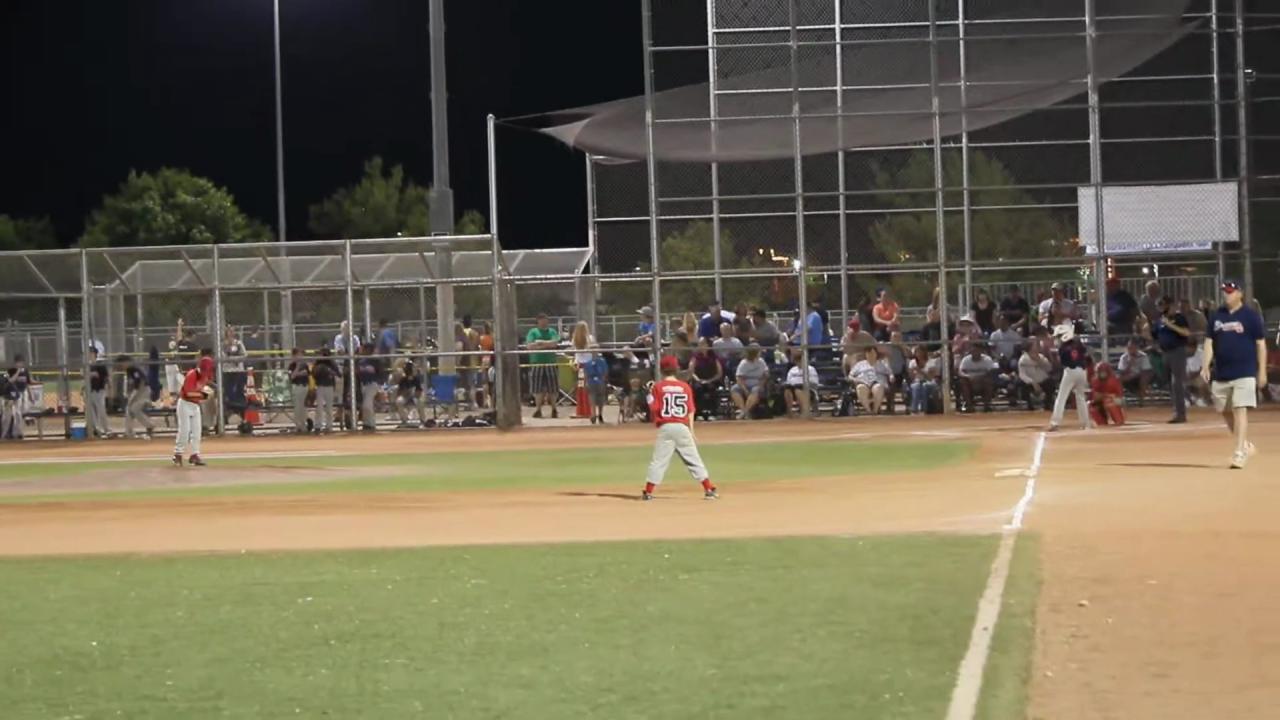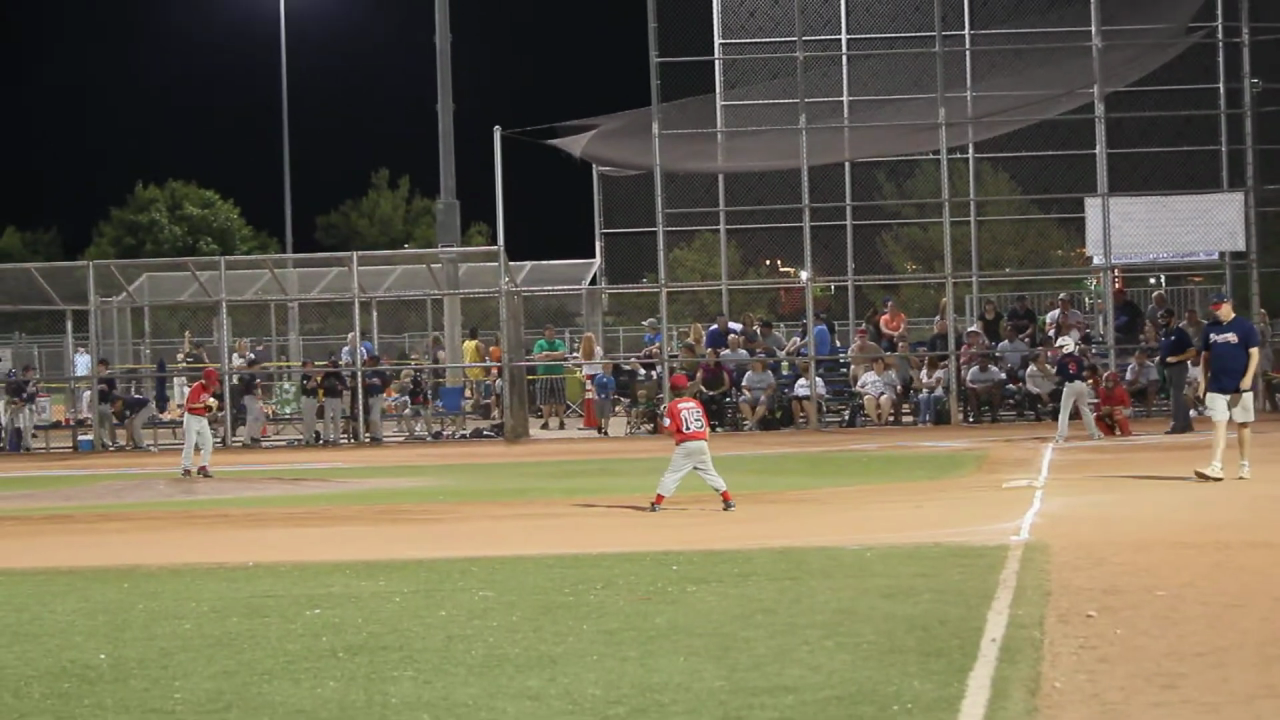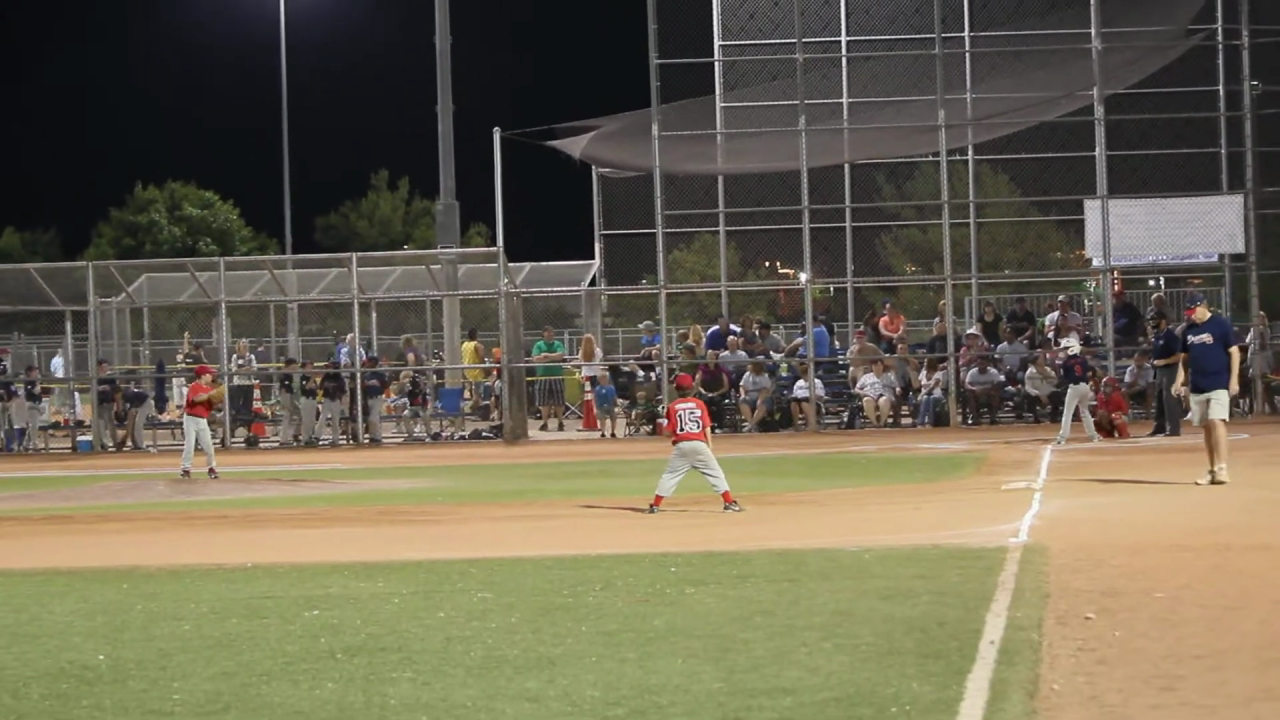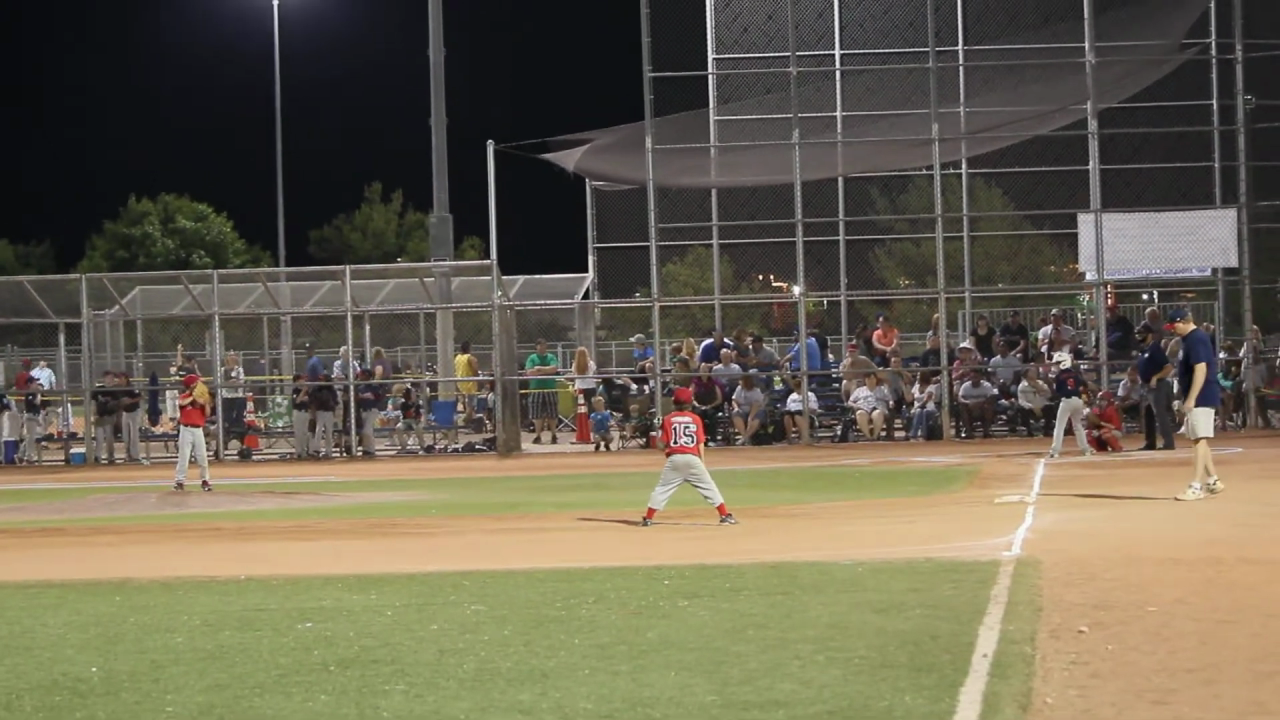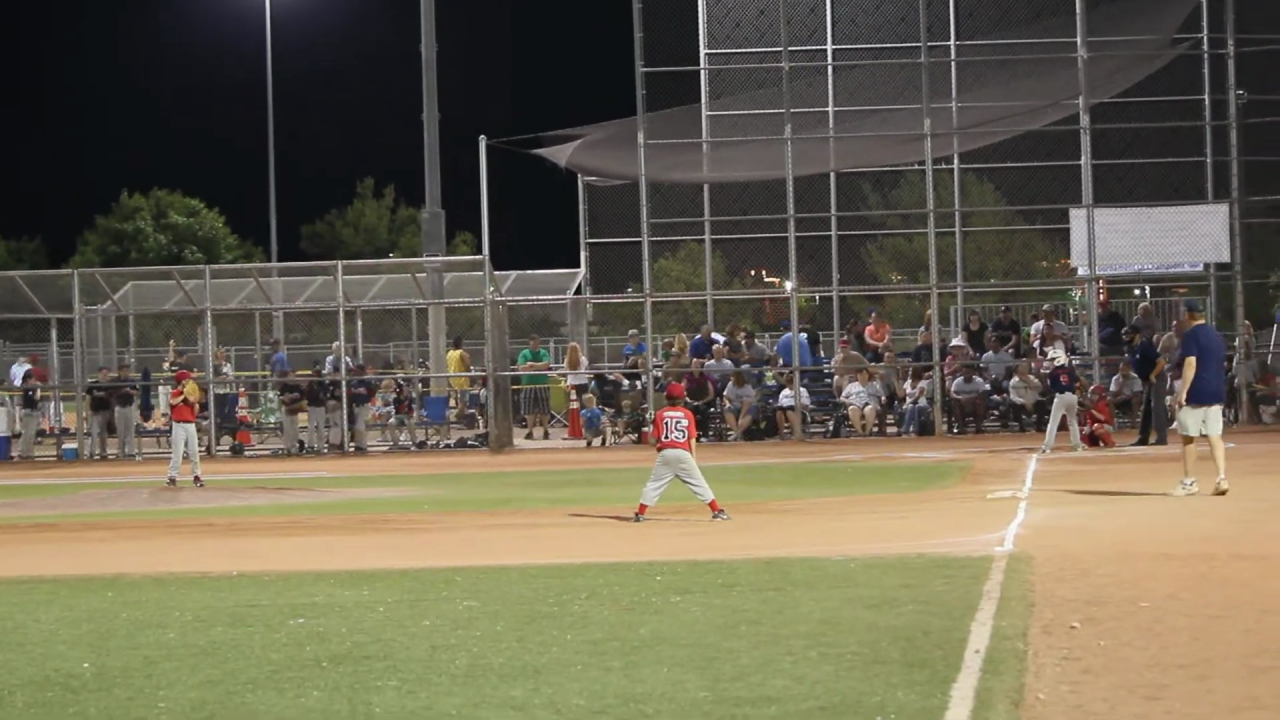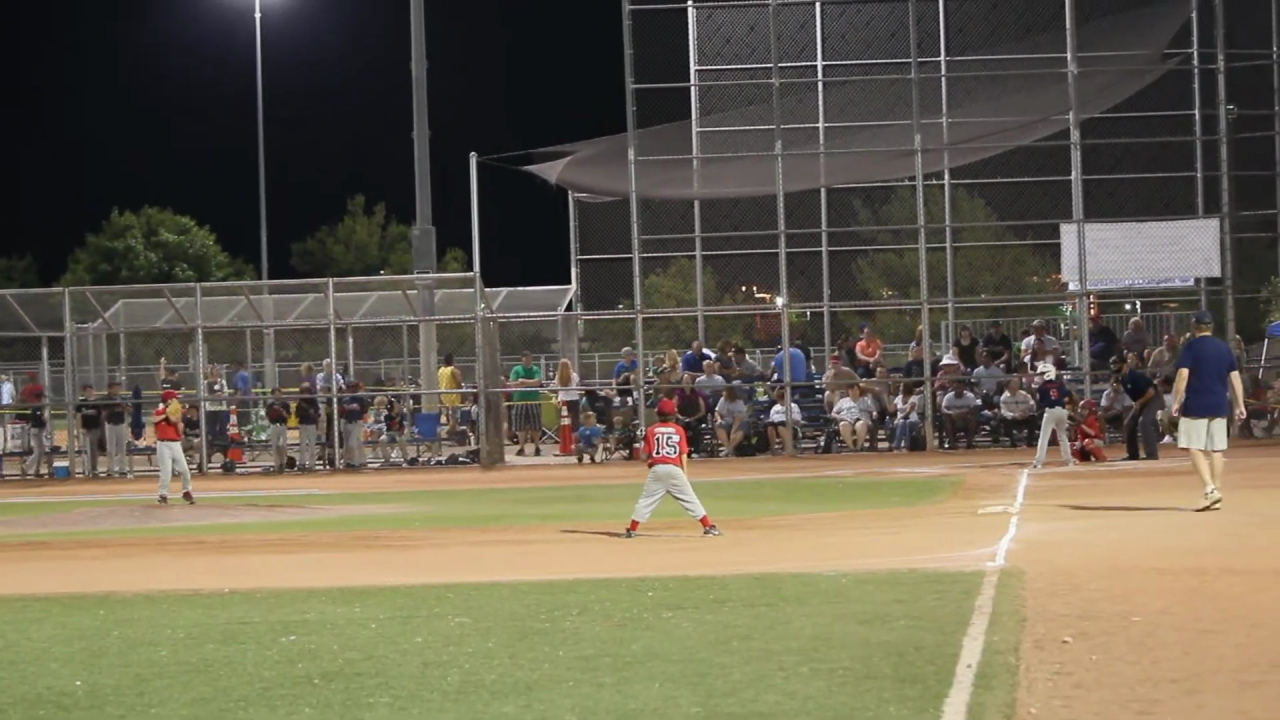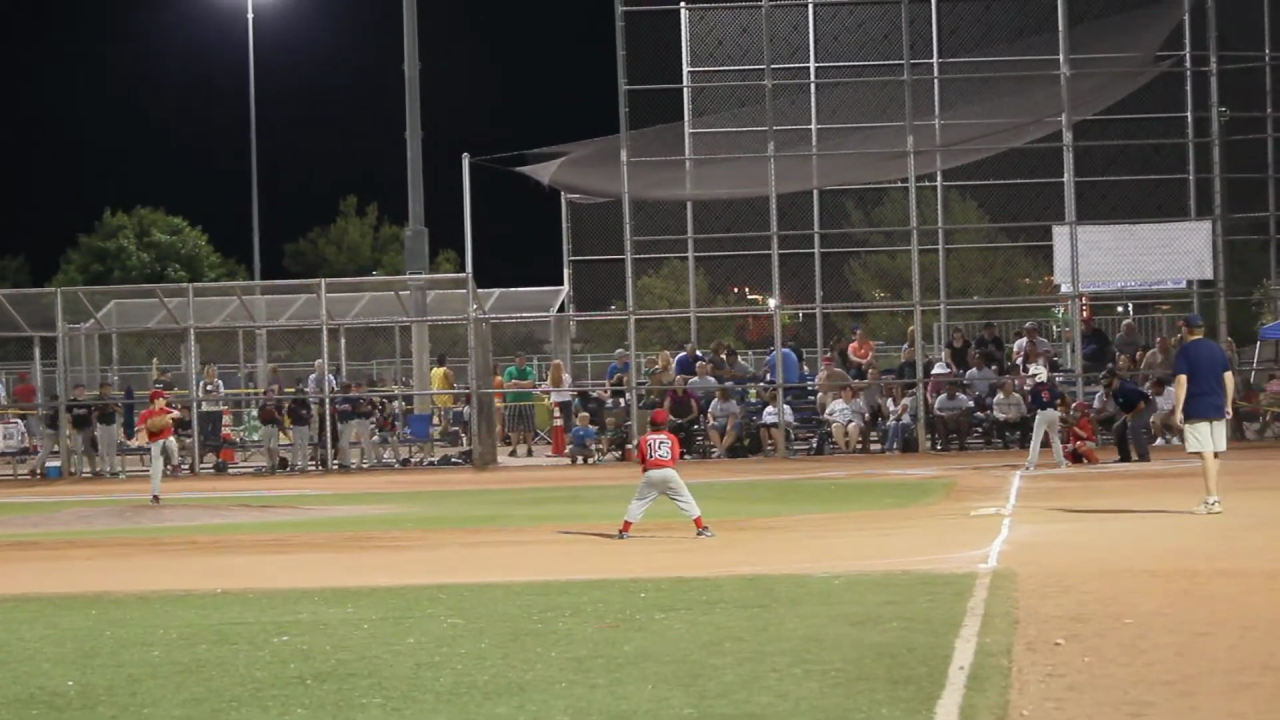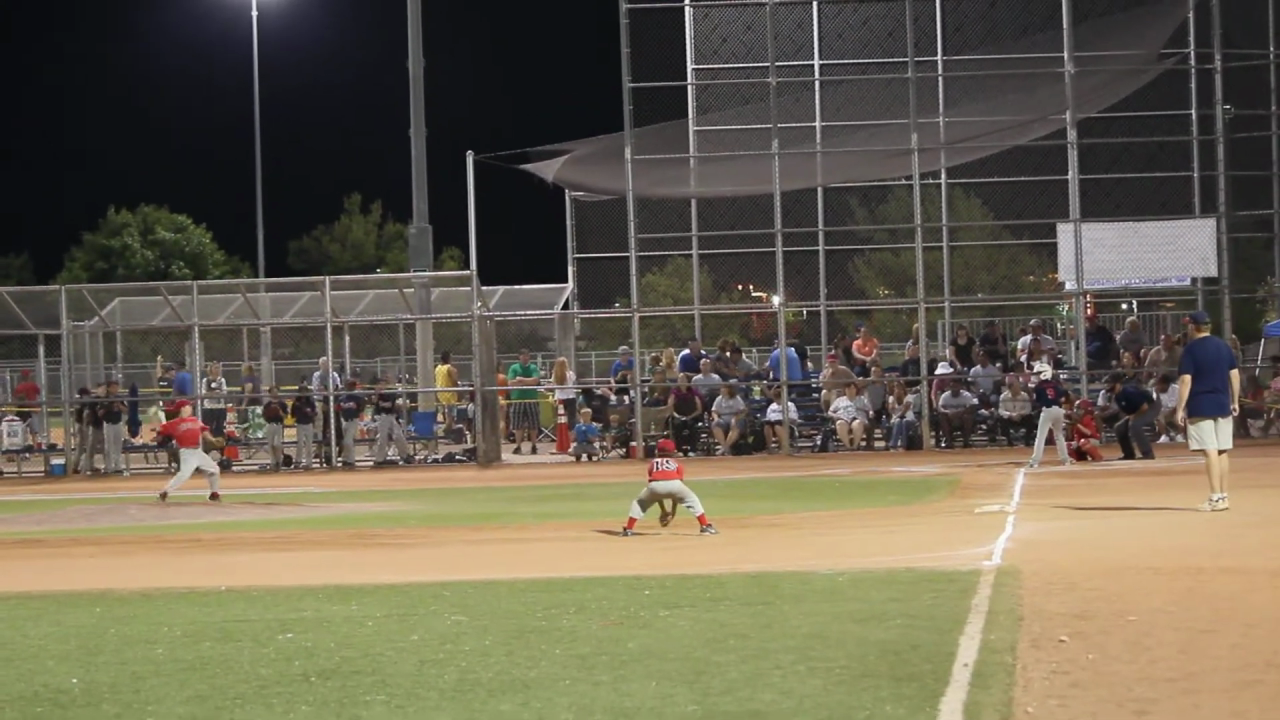
dt=0.5s
person 1, frame 1
left shoulder: (1251, 315)
right shoulder: (1215, 316)
left elbow: (1260, 344)
right elbow: (1209, 343)
left wrist: (1262, 371)
right wrist: (1206, 366)
left hip: (1244, 373)
right hip: (1220, 374)
left knee: (1240, 411)
right knee: (1227, 413)
left ankle: (1239, 454)
right ankle: (1245, 444)
person 1, frame 2
left shoulder: (1245, 326)
right shoulder: (1210, 328)
left elbow: (1254, 354)
right elbow: (1206, 356)
left wrist: (1248, 377)
right wrist: (1203, 381)
left hip: (1239, 386)
right hip: (1216, 387)
left knee: (1243, 425)
right knee: (1219, 425)
left ankle: (1244, 465)
right ankle: (1216, 467)
person 1, frame 3
left shoulder: (1221, 324)
right shoulder: (1189, 330)
left elbow: (1235, 353)
right elbow: (1185, 358)
left wrist: (1234, 380)
right wrist: (1180, 380)
left hip: (1219, 385)
right hip: (1197, 387)
left knee: (1217, 422)
right knee: (1207, 428)
left ankle: (1222, 468)
right ankle: (1215, 471)
person 1, frame 4
left shoulder: (1197, 339)
right shoulder: (1189, 339)
left elbow: (1201, 370)
left wrist: (1190, 399)
right wrist: (1189, 398)
left hip: (1201, 398)
right hip: (1197, 398)
left knee: (1199, 440)
right knee: (1199, 440)
left ankle: (1196, 487)
right ankle: (1212, 481)
person 1, frame 5
left shoulder: (1191, 334)
right shoulder: (1216, 335)
left elbow: (1190, 364)
right elbow: (1220, 364)
left wrist: (1182, 392)
left hip: (1196, 393)
right hip: (1217, 392)
left knee: (1189, 437)
right knee: (1215, 436)
left ankle: (1189, 482)
right ankle: (1221, 479)
person 1, frame 6
left shoulder: (1191, 346)
right shoulder: (1224, 347)
left elbow: (1183, 375)
right elbow: (1235, 377)
left wrist: (1176, 401)
right wrist: (1240, 404)
left hip: (1196, 405)
right hip: (1220, 405)
left knee: (1195, 449)
right knee: (1217, 451)
left ankle: (1210, 489)
right ankle: (1215, 494)
person 1, frame 7
left shoulder: (1184, 351)
right shoulder: (1217, 348)
left elbow: (1181, 381)
right elbow: (1229, 377)
left wrist: (1178, 409)
right wrist: (1228, 404)
left hip: (1196, 408)
right hip: (1217, 407)
left knee: (1206, 453)
right knee: (1216, 453)
left ankle: (1212, 501)
right ankle: (1214, 499)
person 1, frame 8
left shoulder: (1191, 349)
right shoulder: (1224, 346)
left elbow: (1186, 381)
right elbow: (1235, 375)
left wrist: (1180, 408)
right wrist: (1235, 401)
left hip: (1201, 407)
right hip: (1223, 405)
left knee: (1210, 451)
right knee: (1222, 451)
left ankle: (1216, 498)
right ankle: (1223, 496)
